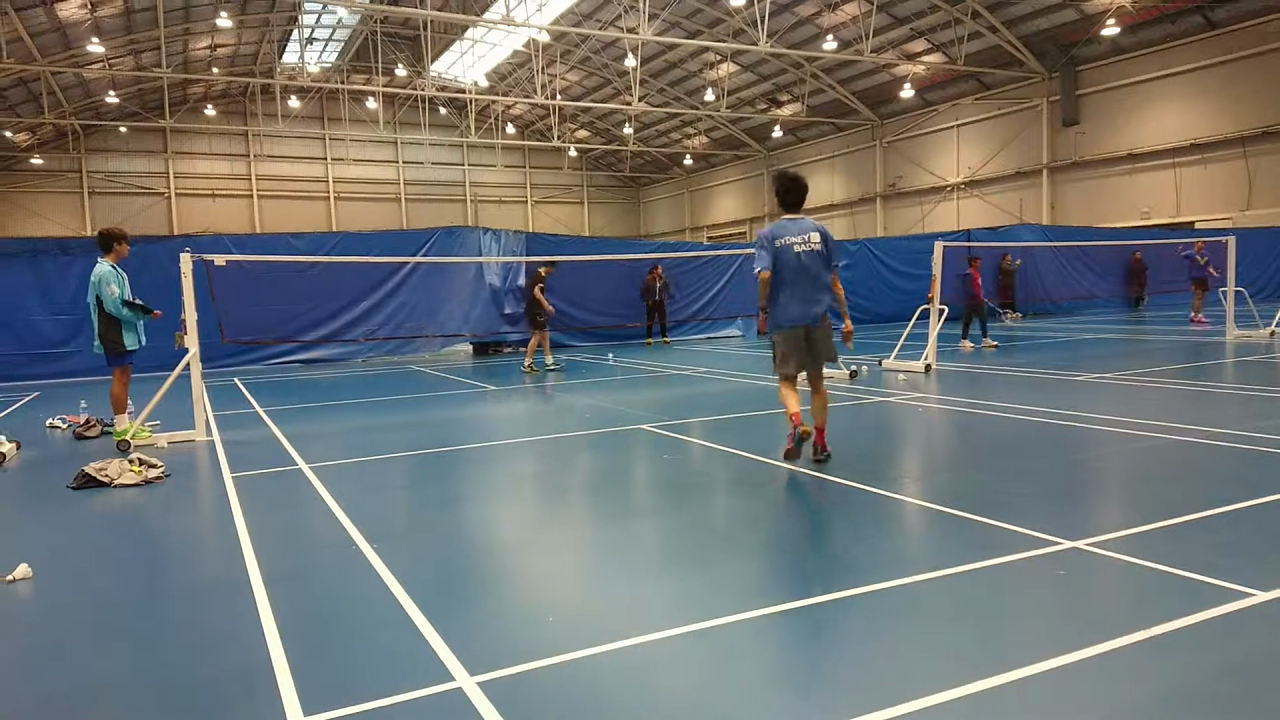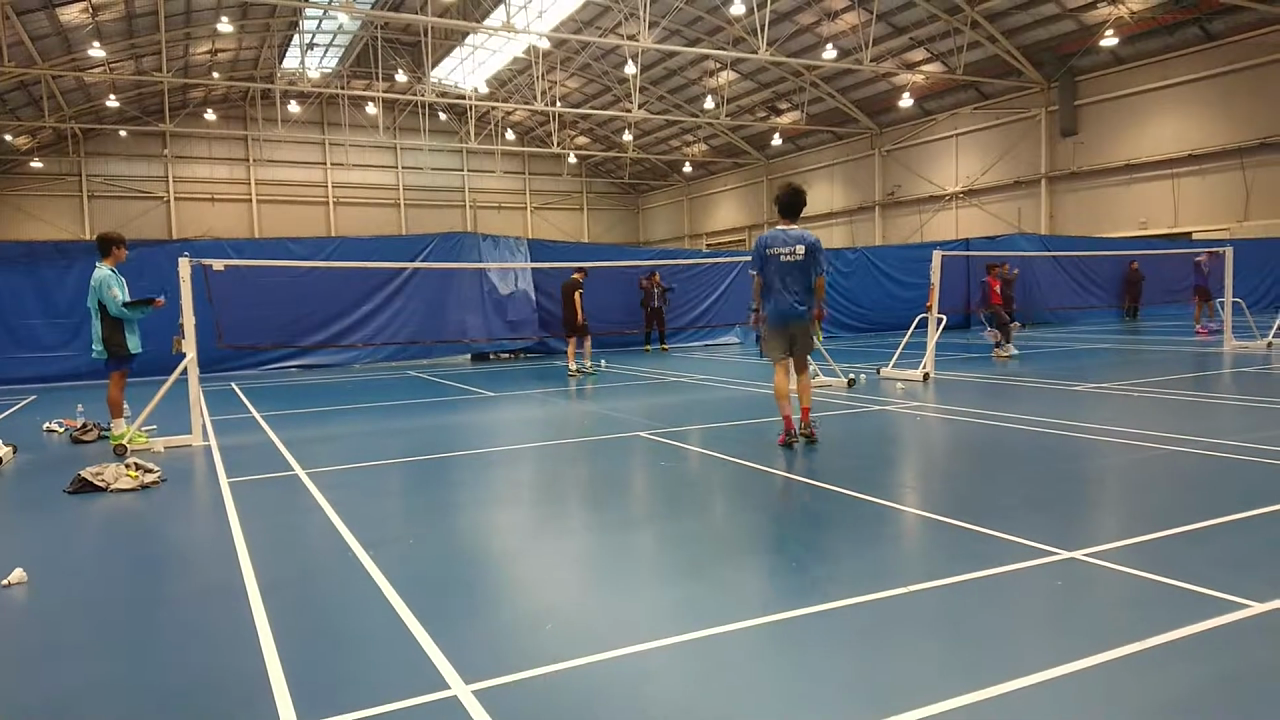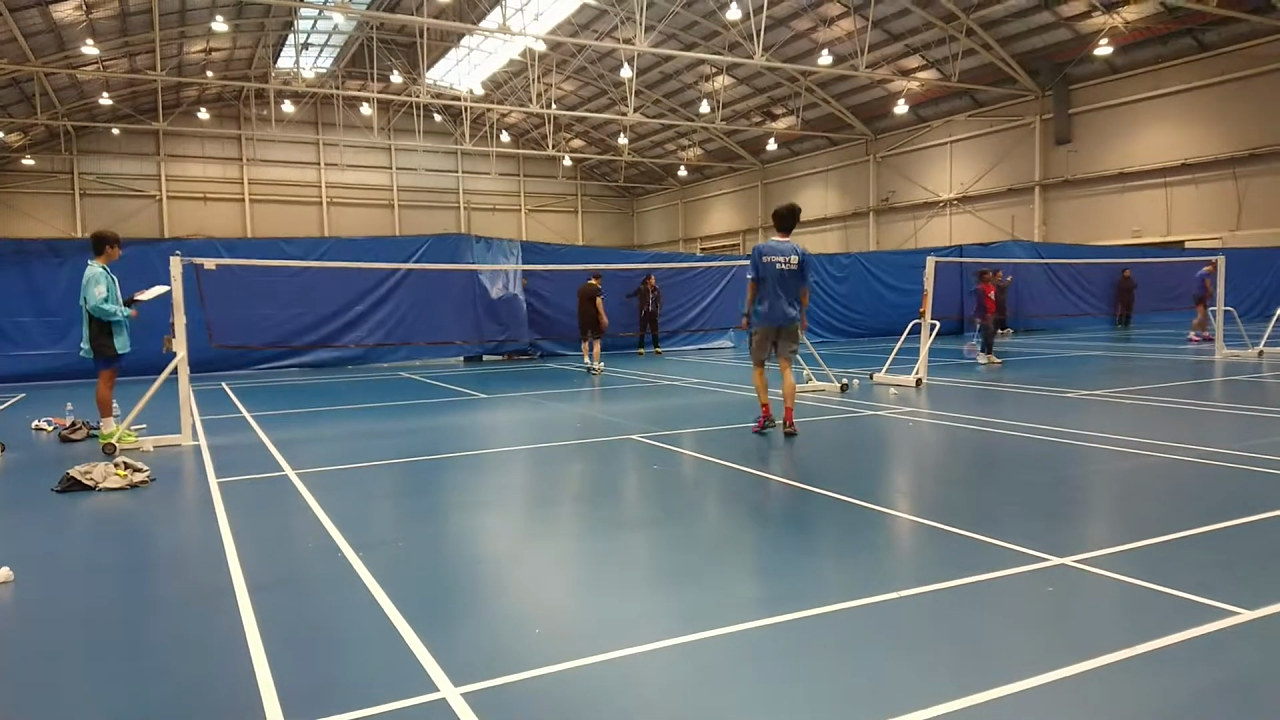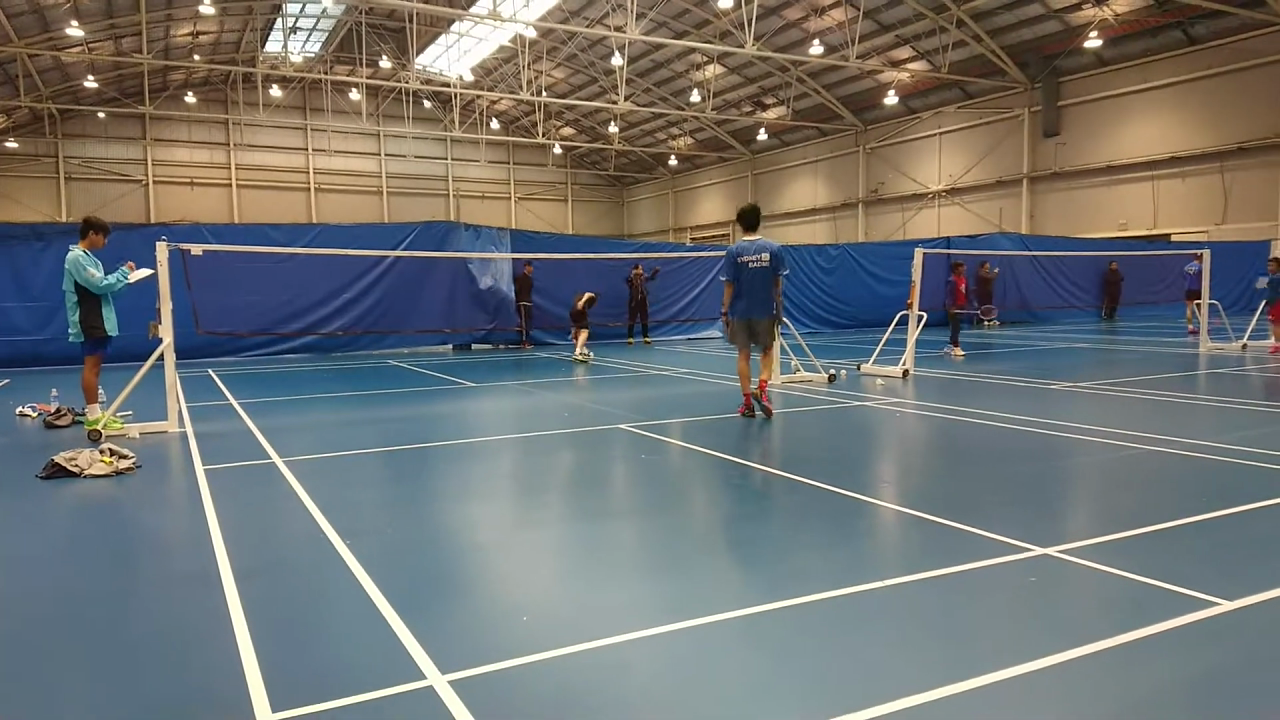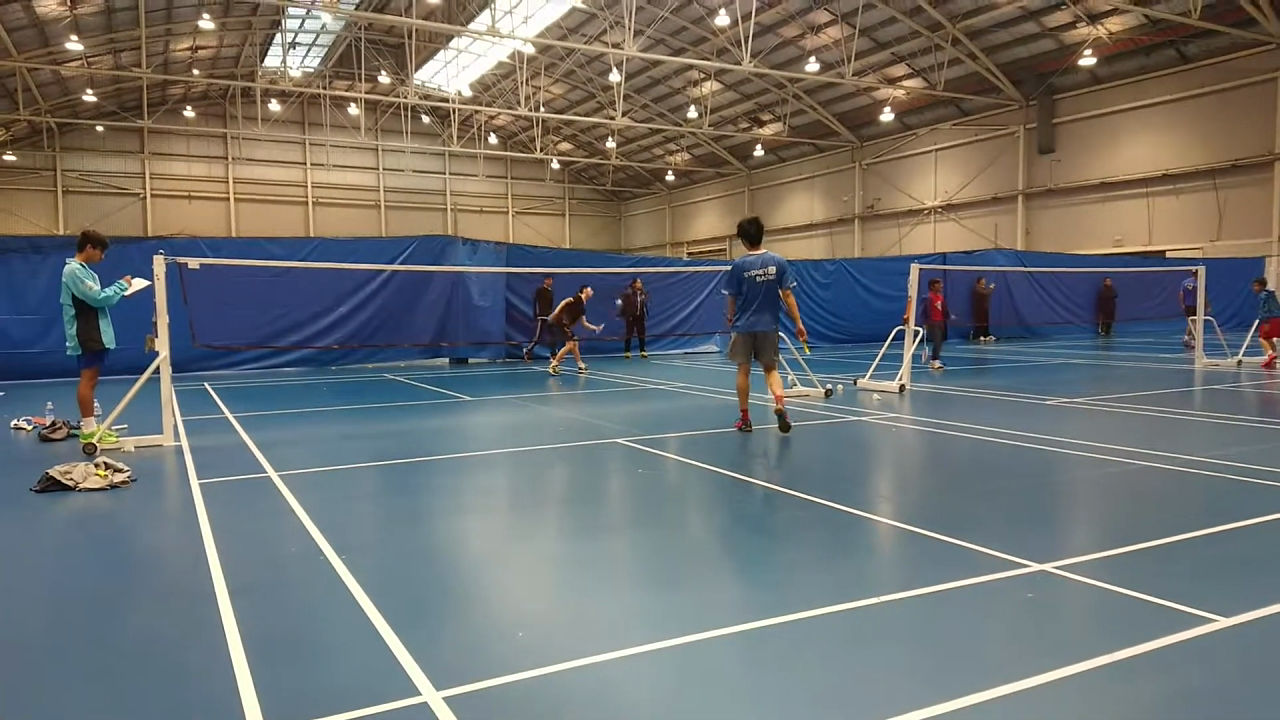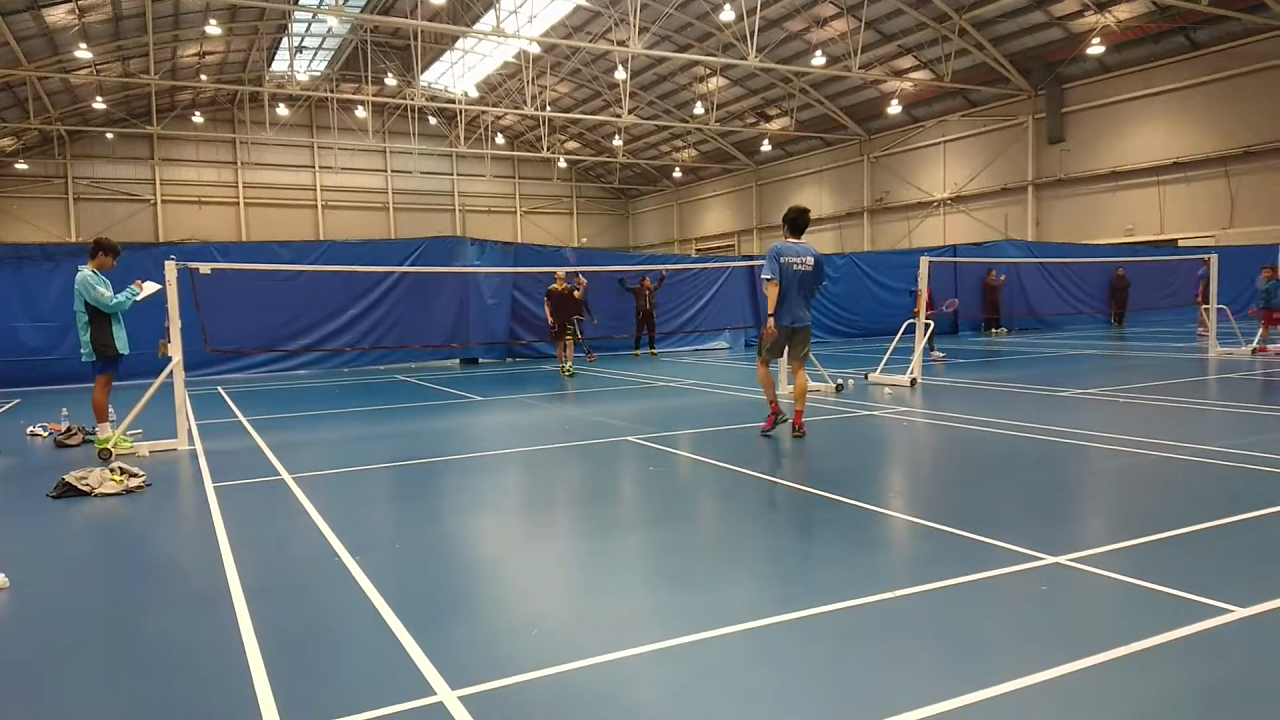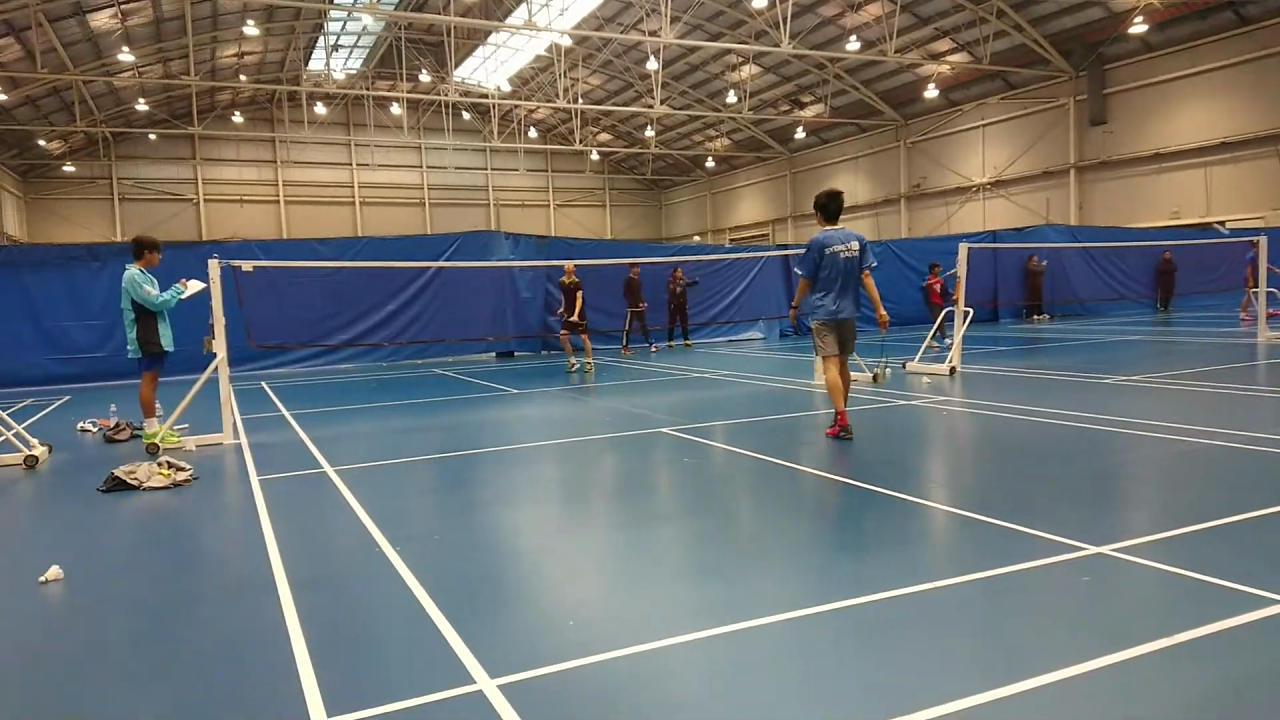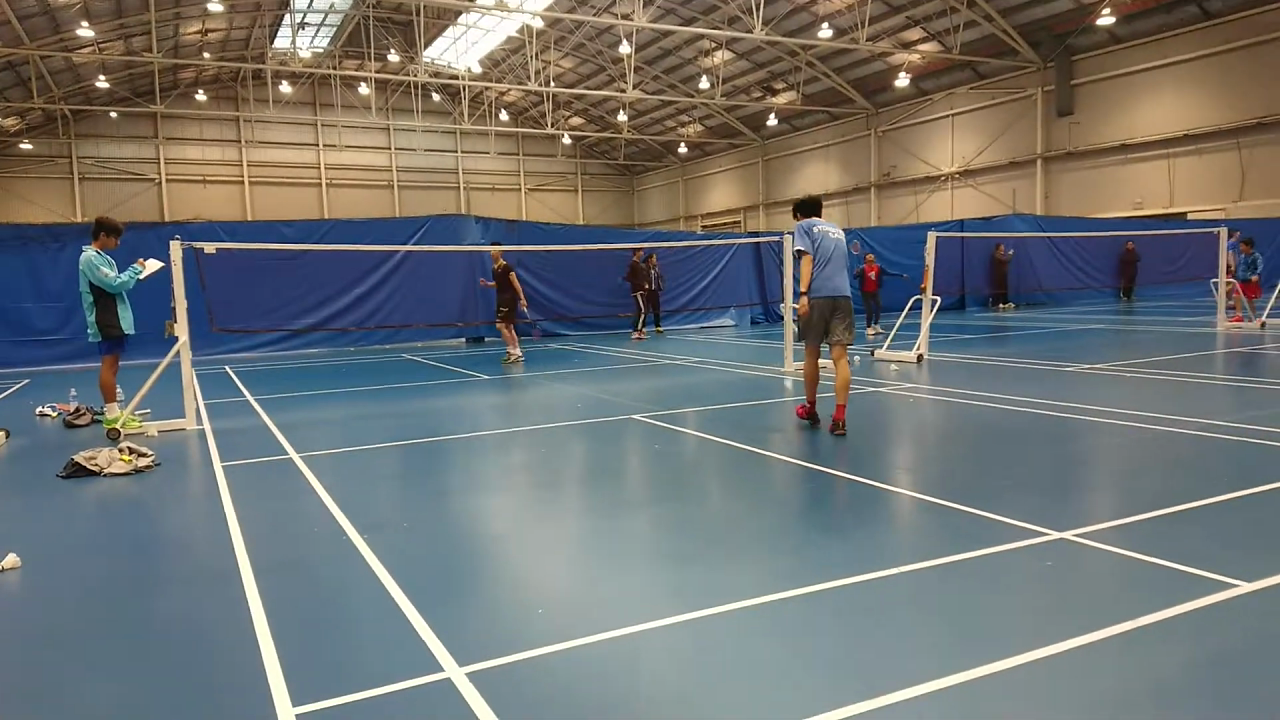
dt=0.5s
person 1, frame 1
left shoulder: (768, 235)
right shoulder: (821, 232)
left elbow: (764, 276)
right elbow: (834, 281)
left wrist: (763, 310)
right wrist: (846, 318)
left hip: (785, 319)
right hip: (819, 317)
left knee: (787, 382)
right knee: (817, 381)
left ankle: (797, 426)
right ankle: (820, 443)
person 1, frame 2
left shoulder: (764, 240)
right shoulder: (810, 241)
left elbow: (758, 281)
right elbow: (819, 280)
left wrist: (756, 309)
right wrist: (818, 308)
left hip: (773, 315)
right hip: (801, 314)
left knee: (781, 369)
right knee: (802, 369)
left ankle: (789, 428)
right ankle: (806, 421)
person 1, frame 3
left shoulder: (760, 250)
right shoulder: (800, 253)
left elbow: (753, 286)
right elbow: (803, 290)
left wrist: (747, 314)
right wrist: (803, 316)
left hip: (763, 318)
right hip: (789, 318)
left knee: (759, 365)
right knee: (786, 367)
left ankle: (765, 414)
right ankle: (788, 420)
person 1, frame 4
left shoulder: (733, 251)
right shoulder: (773, 249)
left elbow: (729, 286)
right elbow: (778, 283)
left wrist: (724, 311)
right wrist: (778, 310)
left hip: (739, 312)
right hip: (765, 311)
left knee: (744, 354)
right knee: (767, 350)
left ankle: (747, 403)
right ankle: (762, 390)
person 1, frame 5
left shoulder: (739, 265)
right shoulder: (779, 262)
left elbow: (732, 298)
right elbow: (787, 295)
left wrist: (731, 317)
right wrist: (798, 323)
left hip: (743, 326)
right hip: (768, 326)
left knee: (743, 370)
right knee: (771, 369)
left ankle: (745, 418)
right ankle: (780, 404)
person 1, frame 6
left shoulder: (776, 250)
right shoulder: (814, 255)
left elbow: (773, 284)
left wrist: (770, 315)
left hip: (780, 319)
right hip: (802, 320)
left knee: (763, 363)
right knee: (798, 369)
left ankle: (774, 409)
right ankle: (798, 422)
person 1, frame 7
left shoulder: (817, 242)
right shoulder: (858, 240)
left elbow: (805, 280)
right elbow: (866, 276)
left wrist: (794, 306)
right wrist: (880, 309)
left hip: (823, 313)
right hip: (848, 312)
left knee: (831, 366)
right knee: (843, 364)
left ankle: (842, 423)
right ankle: (841, 413)
person 1, frame 8
left shoulder: (804, 226)
right shoulder: (838, 231)
left elbow: (807, 259)
left wrist: (802, 294)
left hip: (818, 293)
right hip: (842, 294)
left knee: (811, 353)
right knee: (840, 357)
left ankle: (810, 409)
right ankle: (839, 418)
person 2, frame 1
left shoulder: (113, 270)
right shoulder: (105, 272)
right elbow: (114, 307)
left wrist: (137, 306)
right wrist: (143, 314)
left hip: (123, 333)
right hip: (115, 335)
left knee: (124, 377)
right knee: (120, 378)
left ankle: (124, 422)
right ankle: (121, 427)
person 2, frame 2
left shoulder: (109, 274)
right shoulder: (106, 276)
right elbow: (118, 309)
left wrist: (143, 305)
right wrist: (147, 307)
left hip: (121, 338)
right hip: (115, 339)
left knee: (120, 381)
right knee: (116, 382)
left ankle: (120, 427)
right ankle: (118, 432)
person 2, frame 3
left shoulder: (102, 272)
right shoulder: (96, 274)
right elbow: (96, 306)
left wrist: (129, 302)
right wrist: (125, 313)
left hip: (112, 337)
right hip: (104, 338)
left knee: (109, 380)
right knee: (106, 381)
left ankle: (109, 426)
right ankle: (107, 430)
person 2, frame 4
left shoulder: (86, 257)
right shoulder: (77, 258)
right elbow: (99, 285)
left wrist: (122, 277)
right wrist: (124, 272)
left hip: (97, 321)
right hip: (90, 323)
left knee: (94, 367)
right knee: (91, 367)
left ankle: (95, 413)
right ankle: (93, 417)
person 2, frame 5
left shoulder: (82, 270)
right shoulder: (74, 271)
left elbow: (94, 299)
right elbow: (97, 298)
left wrist: (118, 290)
right wrist: (121, 285)
left hip: (94, 334)
right hip: (87, 336)
left knee: (90, 380)
right knee: (88, 380)
left ankle: (90, 426)
right ankle: (88, 430)
person 2, frame 6
left shoulder: (95, 277)
right shoulder: (86, 278)
left elbow: (107, 305)
right elbow: (110, 304)
left wrist: (130, 295)
right wrist: (133, 290)
left hip: (108, 339)
right hip: (100, 341)
left knee: (105, 386)
right knee: (102, 386)
left ankle: (106, 432)
right ankle: (103, 436)
person 2, frame 7
left shoulder: (141, 275)
right shoulder: (134, 276)
left elbow: (154, 302)
right elbow: (156, 302)
left wrist: (176, 294)
right wrist: (178, 288)
left hip: (154, 337)
right hip: (147, 338)
left knee: (151, 381)
right knee: (149, 381)
left ankle: (153, 427)
right ankle: (151, 430)
person 2, frame 8
left shoulder: (100, 257)
right shoulder: (91, 258)
right elbow: (114, 284)
left wrist: (134, 274)
right wrist: (136, 269)
left hip: (114, 320)
right hip: (106, 321)
left knee: (112, 366)
right knee: (109, 366)
left ankle: (113, 411)
right ankle: (111, 415)
